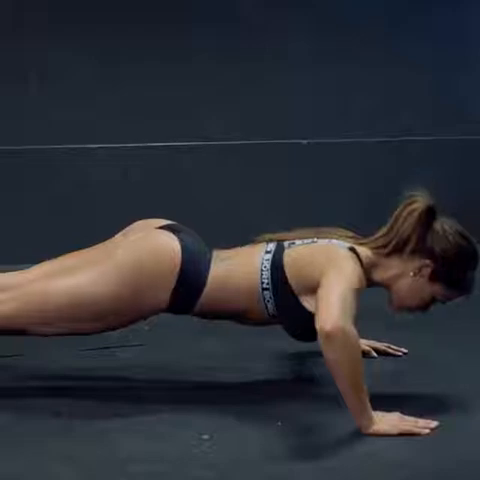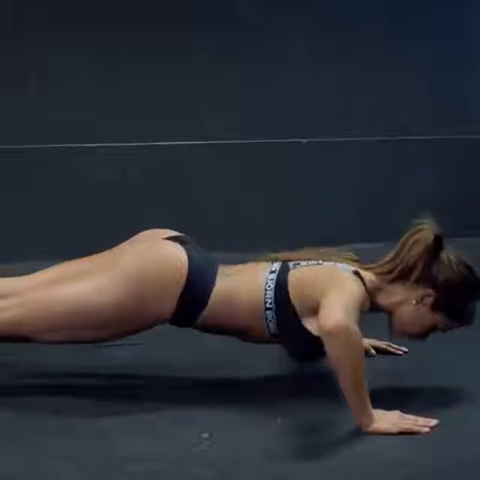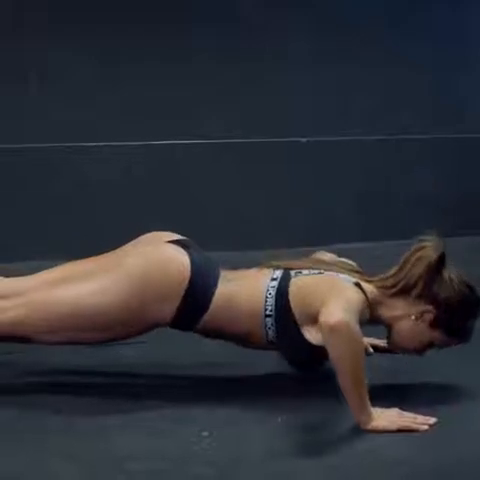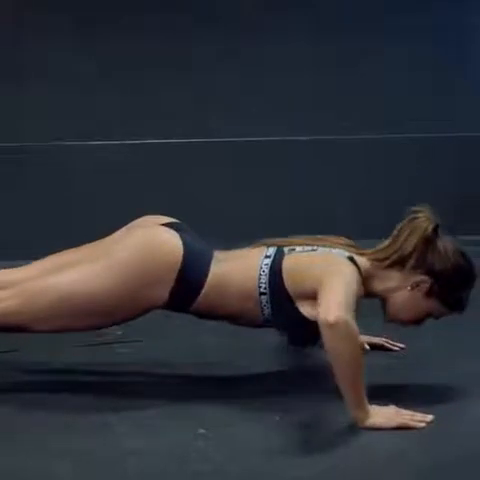
dt=0.5s
person 1, frame 1
left shoulder: (351, 248)
right shoulder: (348, 266)
right elbow: (331, 329)
left wrist: (348, 339)
right wrist: (368, 420)
left hip: (163, 243)
right hip: (160, 272)
person 1, frame 2
left shoulder: (352, 268)
right shoulder: (352, 287)
right elbow: (334, 326)
left wrist: (347, 338)
right wrist: (367, 418)
left hip: (168, 252)
right hip: (163, 281)
person 1, frame 3
left shoulder: (355, 278)
right shoulder: (353, 298)
right elbow: (334, 323)
left wrist: (348, 341)
right wrist: (366, 415)
left hip: (170, 254)
right hip: (167, 285)
person 1, frame 4
left shoulder: (349, 257)
right shoulder: (347, 275)
right elbow: (334, 322)
left wrist: (346, 340)
right wrist: (363, 413)
left hip: (164, 242)
right hip: (160, 266)
